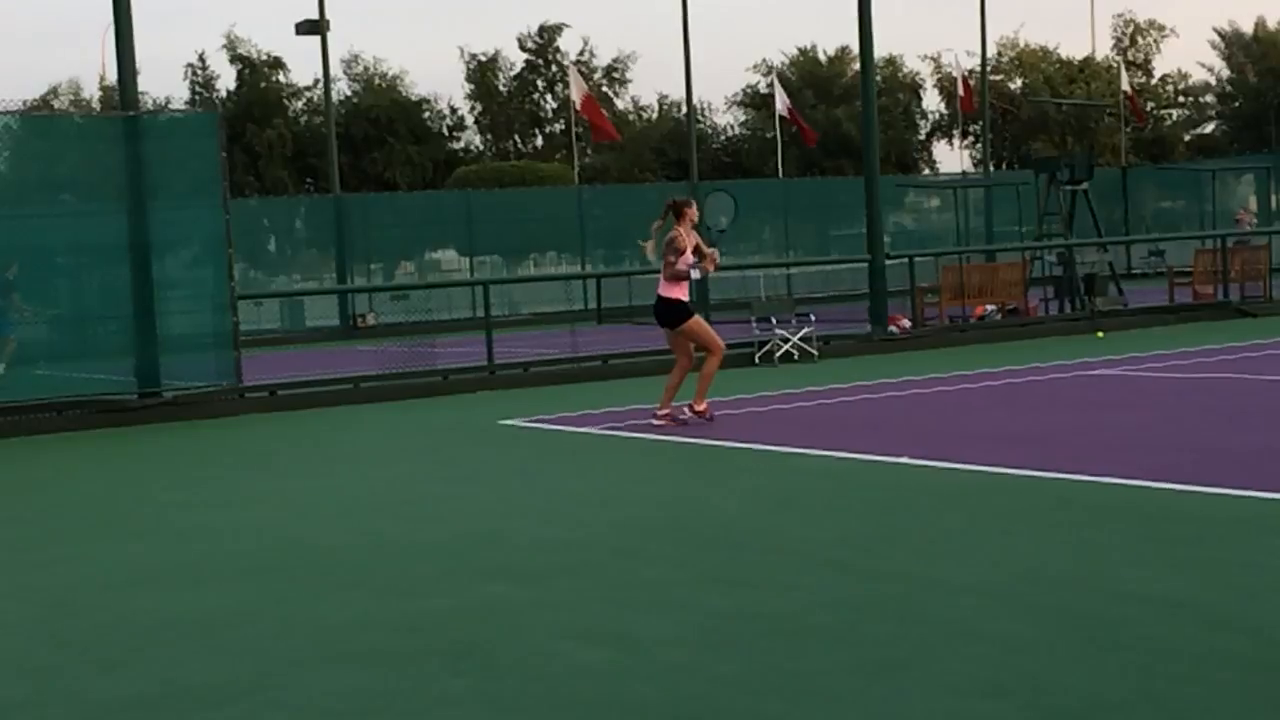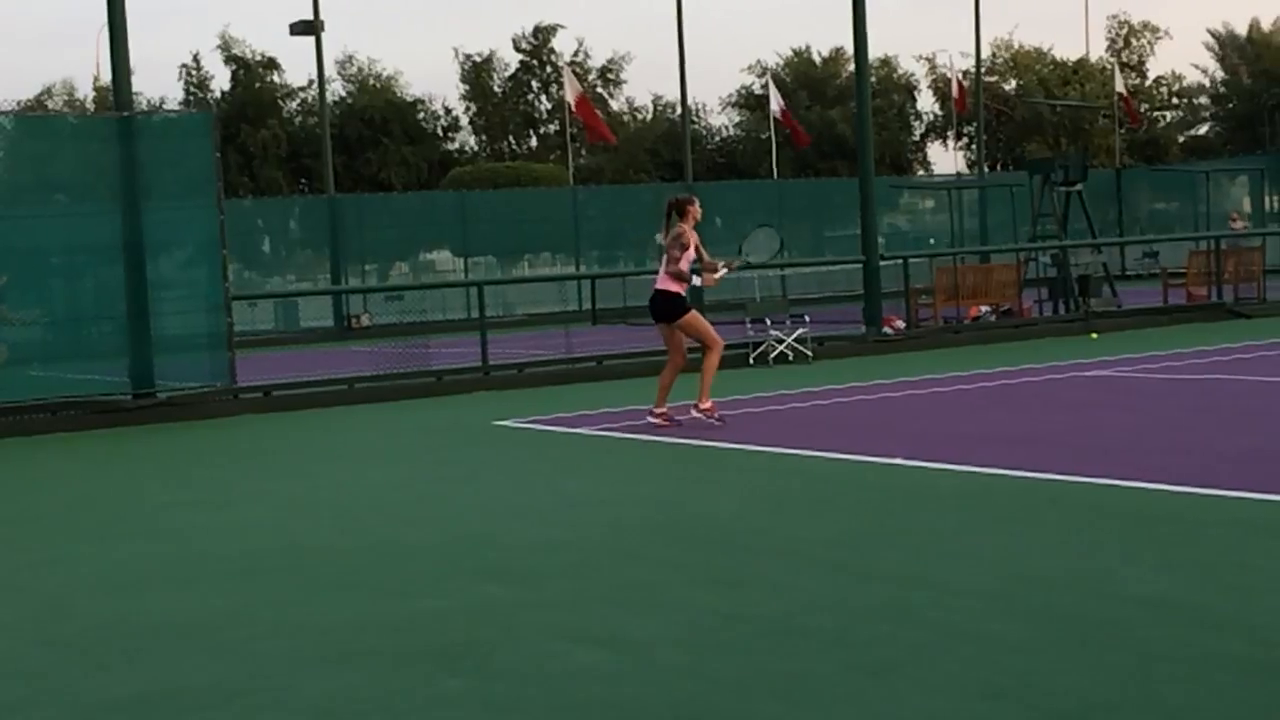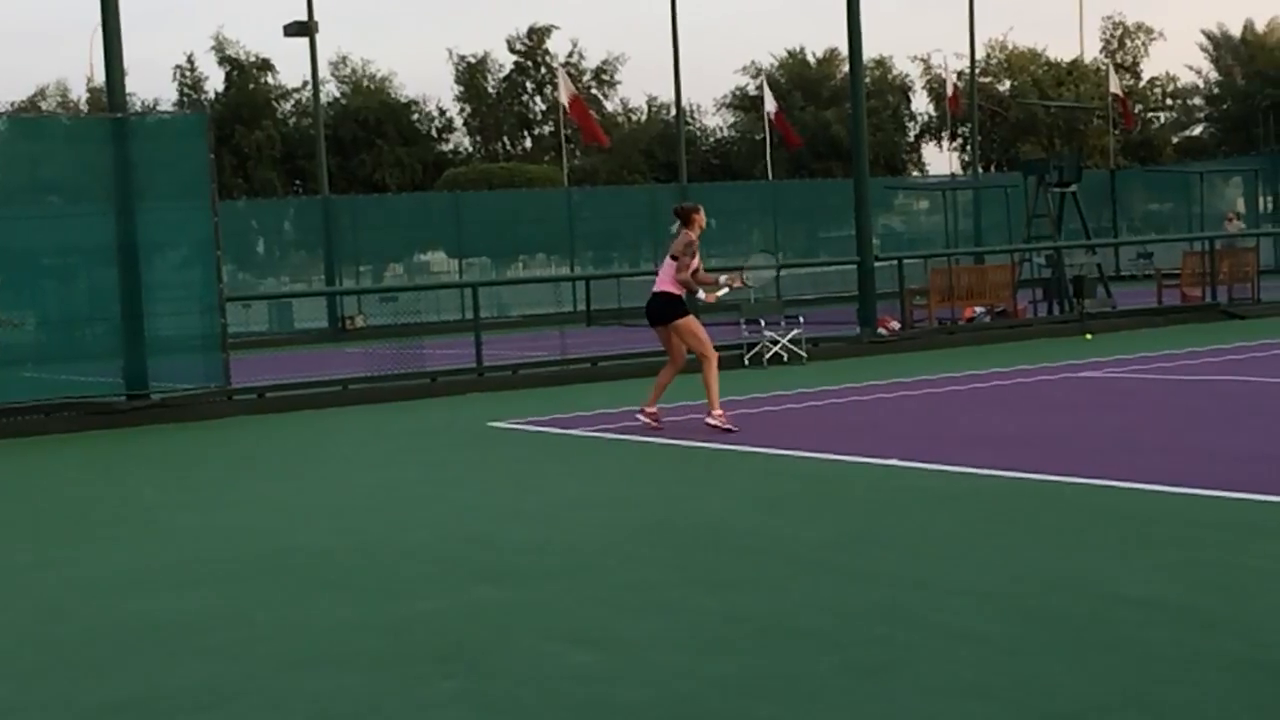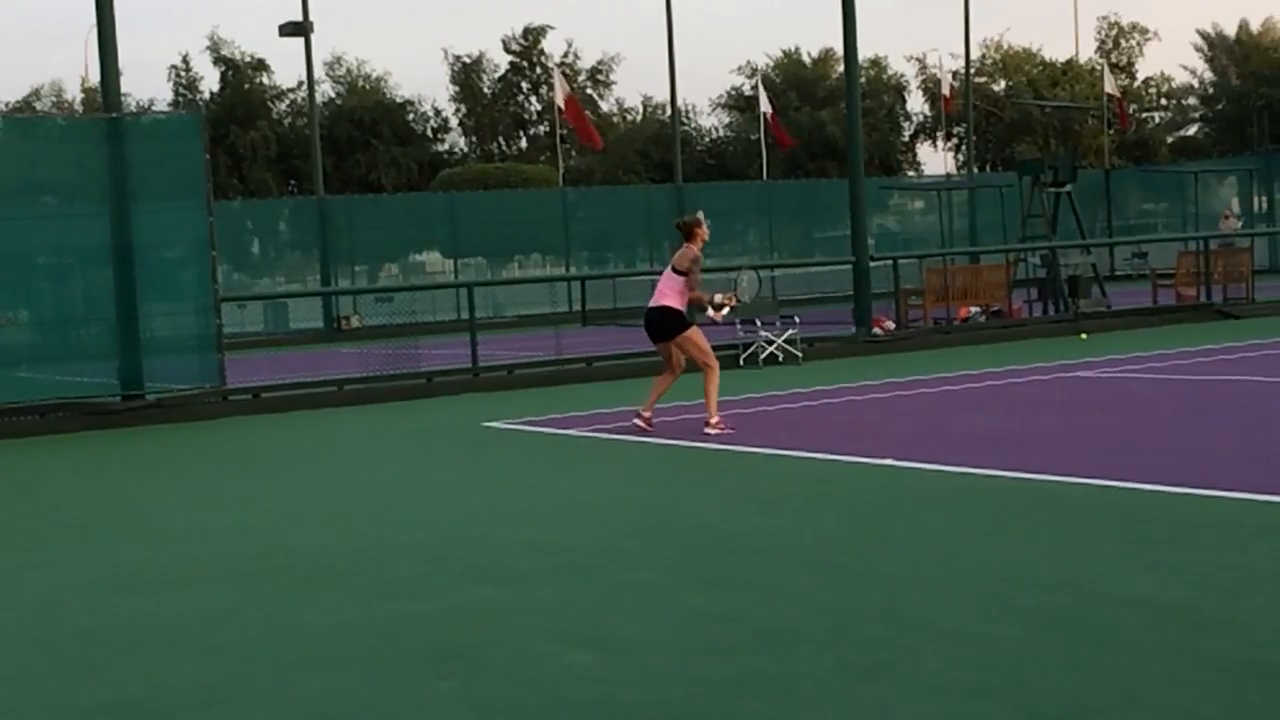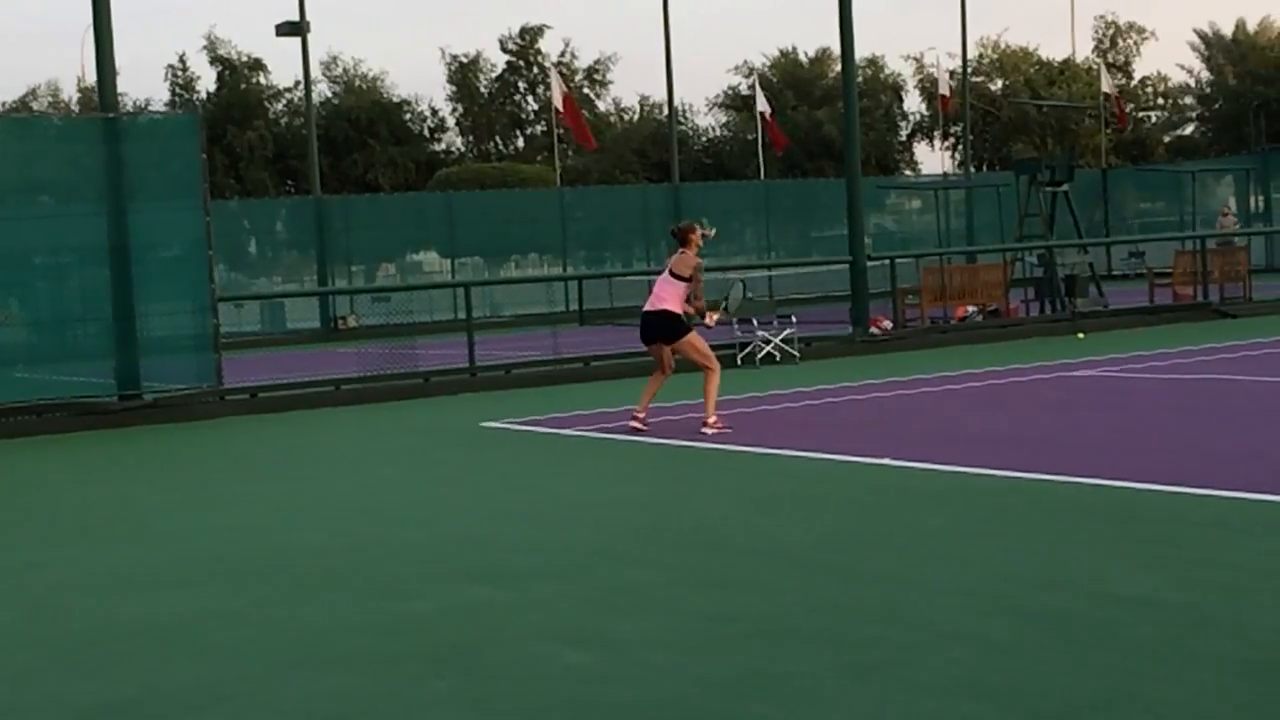
dt=0.4s
person 1, frame 1
left shoulder: (692, 236)
right shoulder: (675, 238)
left elbow: (709, 259)
right elbow: (668, 274)
left wrist: (712, 256)
right wrist: (698, 272)
left hip: (668, 306)
right hip: (672, 306)
left knee: (685, 360)
right knee: (717, 349)
left ankle: (662, 412)
right ankle: (698, 405)
person 1, frame 2
left shoulder: (691, 235)
right shoulder: (681, 233)
left elbow: (706, 263)
right elbow: (671, 269)
left wrist: (723, 266)
right wrist: (698, 281)
left hip: (660, 301)
right hip: (670, 300)
left knee: (677, 358)
right knee: (715, 345)
left ankle: (658, 411)
right ankle: (704, 404)
person 1, frame 3
left shoulder: (686, 240)
right shoulder: (690, 241)
left elbow: (698, 275)
right elbow: (681, 276)
left wrist: (725, 280)
right wrist: (702, 295)
left hip: (656, 304)
right hip: (669, 303)
left knee: (677, 360)
right knee: (709, 355)
left ankle: (649, 409)
right ankle: (715, 412)
person 1, frame 4
left shoulder: (683, 253)
right shoulder: (694, 256)
right elbow: (694, 294)
left wrist: (718, 299)
right wrist: (710, 311)
left hip: (653, 317)
right hip: (670, 316)
left knee: (675, 368)
right knee: (711, 365)
left ankle: (644, 413)
right ankle: (713, 421)
person 1, frame 5
left shoulder: (674, 259)
right shoulder: (694, 262)
right elbow: (697, 302)
left wrist: (698, 313)
right wrist: (706, 317)
left hip: (648, 321)
right hip: (668, 321)
left knee: (664, 369)
right knee: (712, 367)
left ankle: (639, 415)
right ankle: (710, 420)
